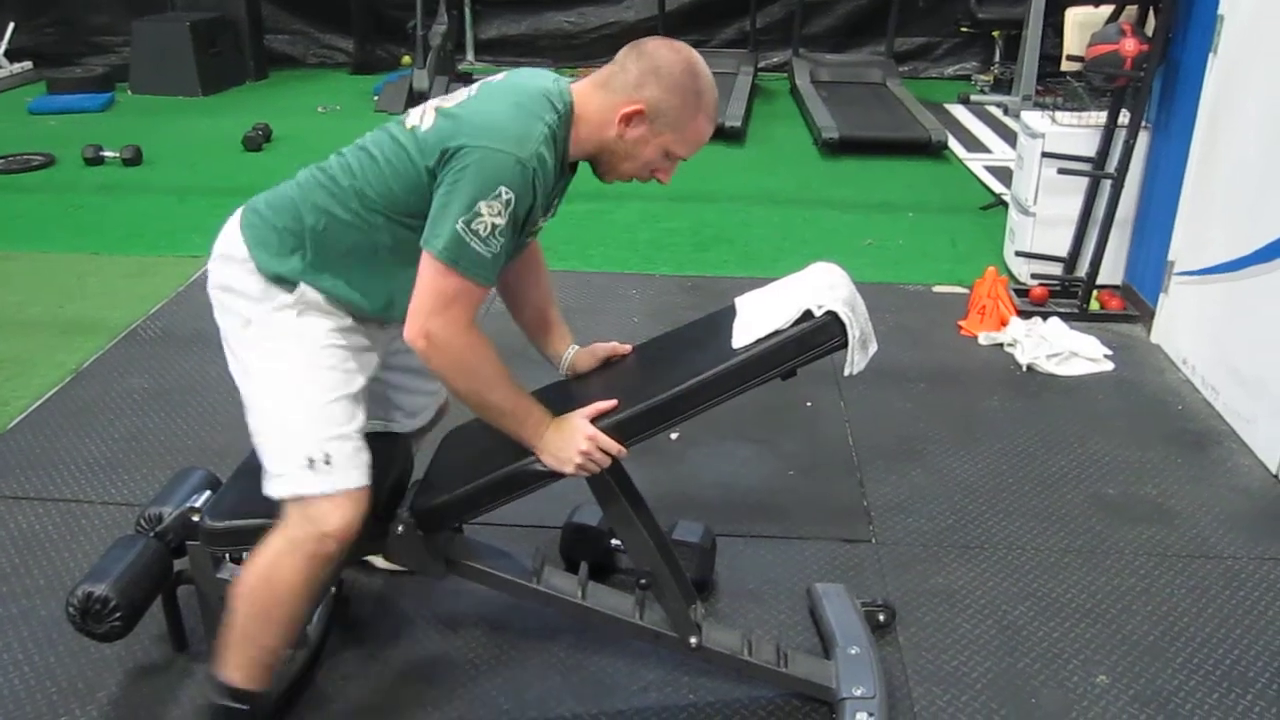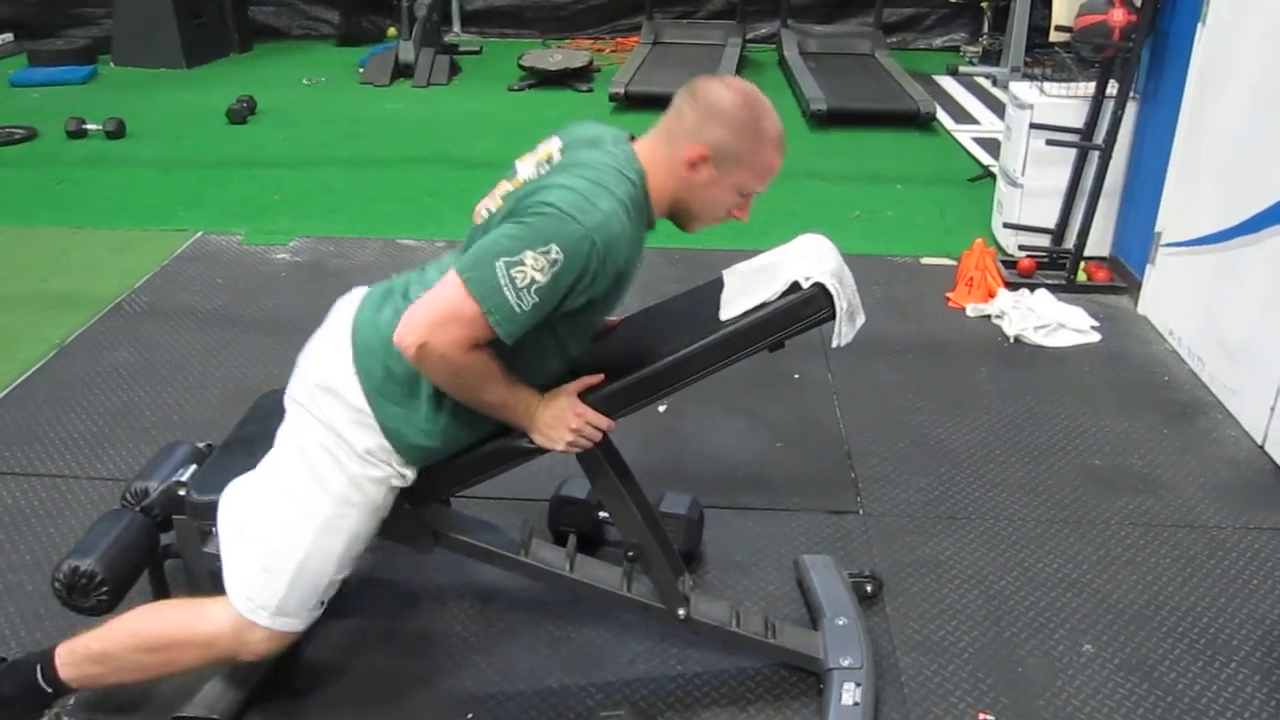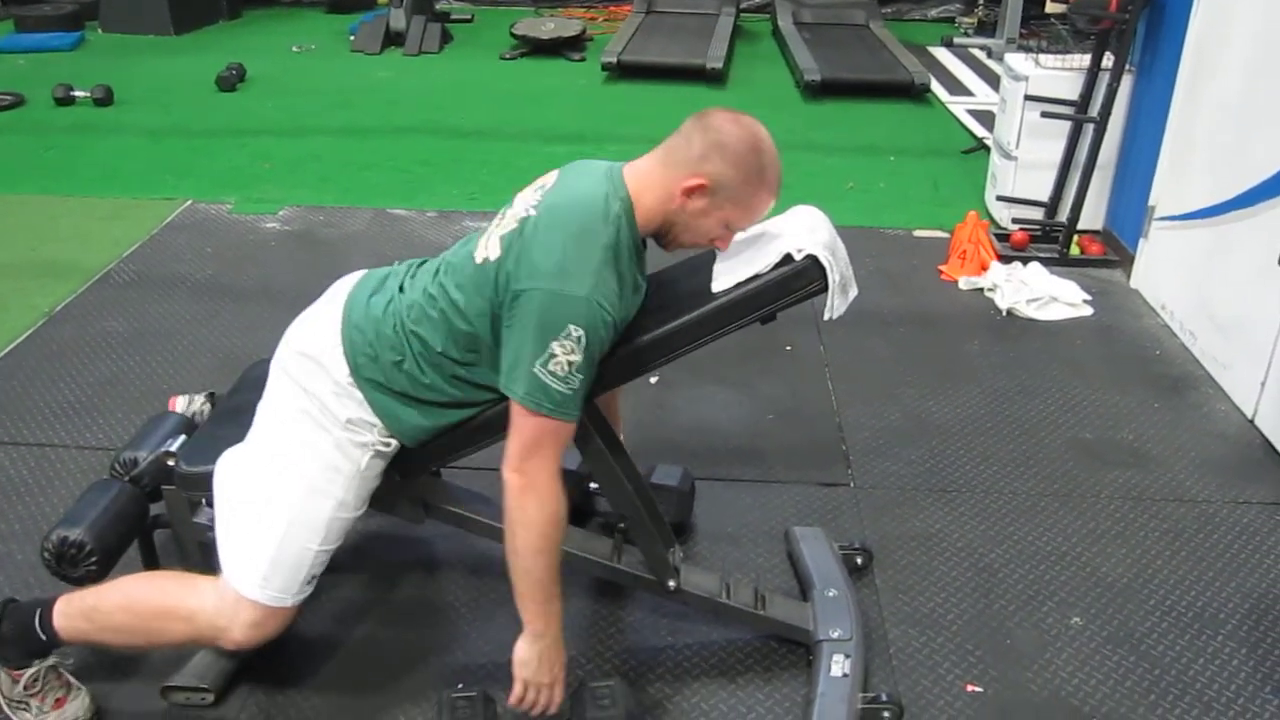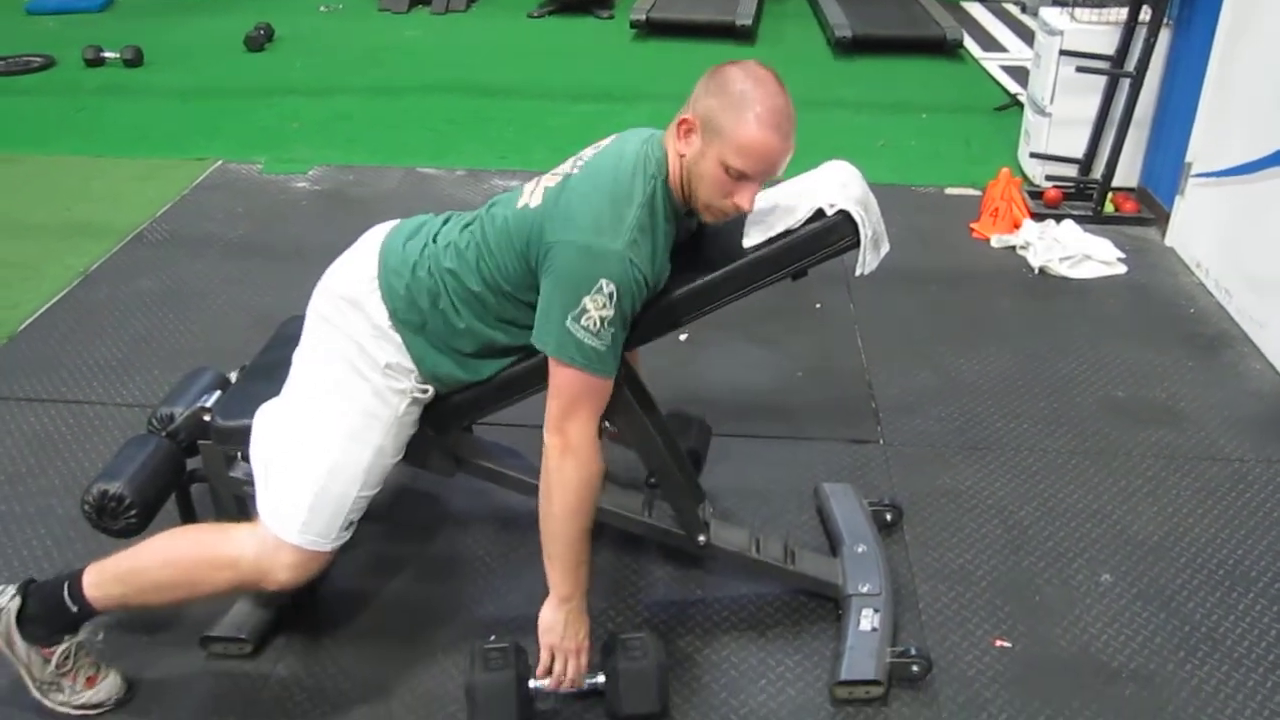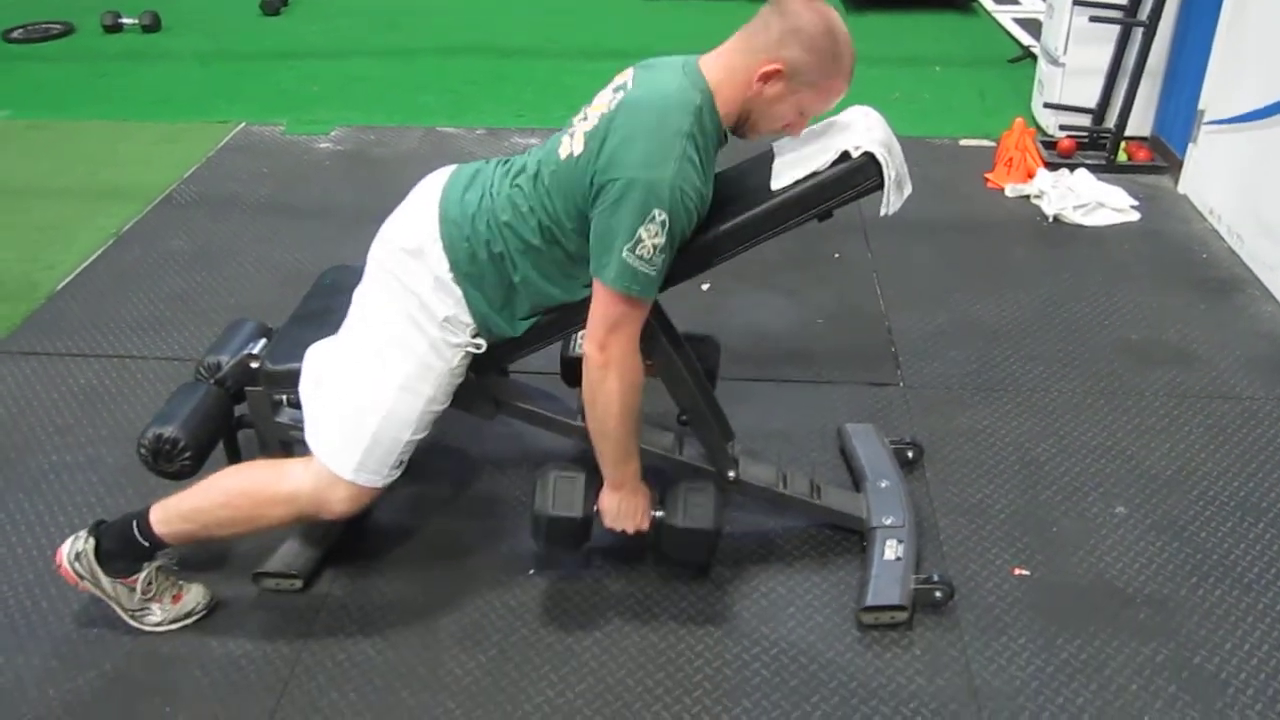
dt=1s
person 1, frame 1
left shoulder: (544, 96)
right shoulder: (507, 149)
left elbow: (515, 247)
right elbow: (435, 329)
left wrist: (566, 354)
right wrist: (542, 433)
left hip: (353, 280)
right hip: (278, 284)
left knee: (414, 412)
right knee: (330, 513)
person 1, frame 2
left shoulder: (601, 142)
right shoulder: (590, 221)
right elbow: (431, 340)
left wrist: (562, 334)
right wrist: (534, 414)
left hip: (368, 333)
right hip: (370, 409)
right knee: (257, 627)
person 1, frame 3
left shoulder: (602, 180)
right shoulder: (573, 286)
left elbow: (599, 348)
right elbow: (529, 478)
right wrist: (541, 637)
left hip: (373, 312)
right hip: (350, 388)
right knee: (247, 617)
person 1, frame 4
left shoulder: (651, 158)
right shoulder: (607, 242)
left elbow: (628, 306)
right elbow: (568, 437)
right wrist: (566, 602)
left hip: (409, 261)
right hip: (385, 327)
right knee: (285, 557)
person 1, frame 5
left shoulder: (676, 74)
right shoulder: (661, 172)
right elbow: (608, 351)
left wrist: (639, 312)
right wrist: (622, 485)
left hip: (460, 204)
right hip: (446, 281)
right knee: (340, 485)
right ankle: (115, 548)
